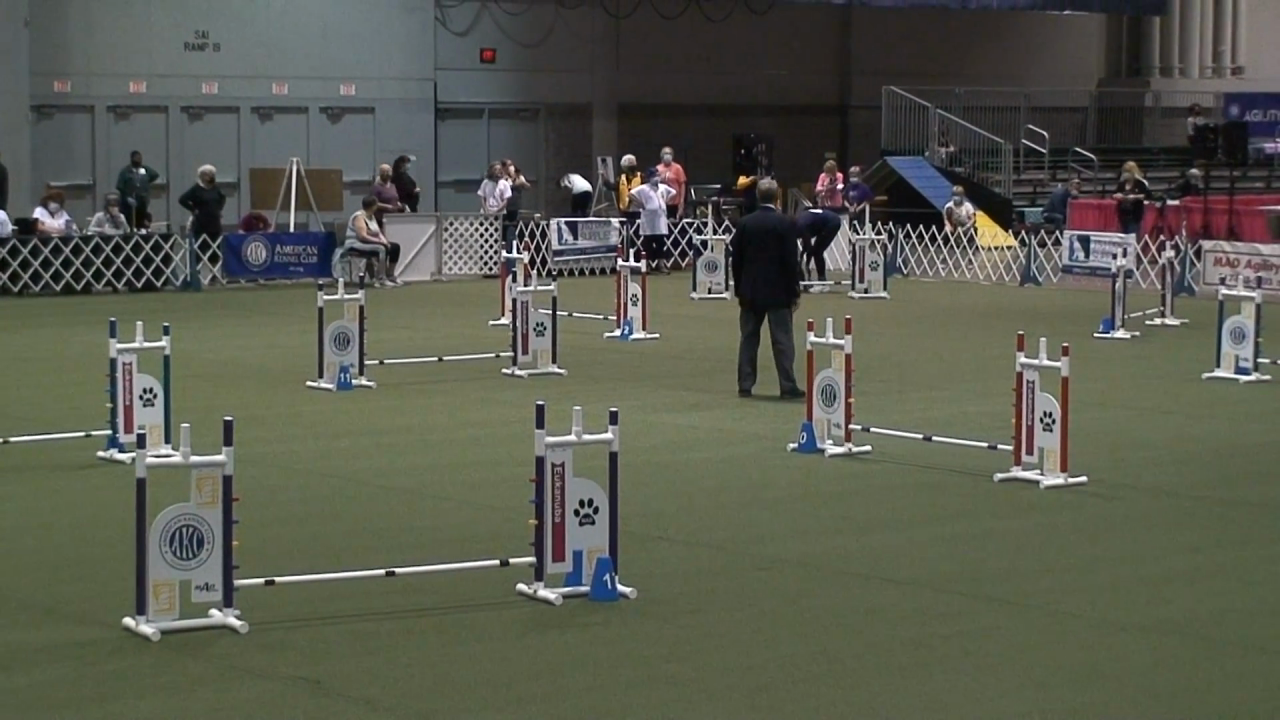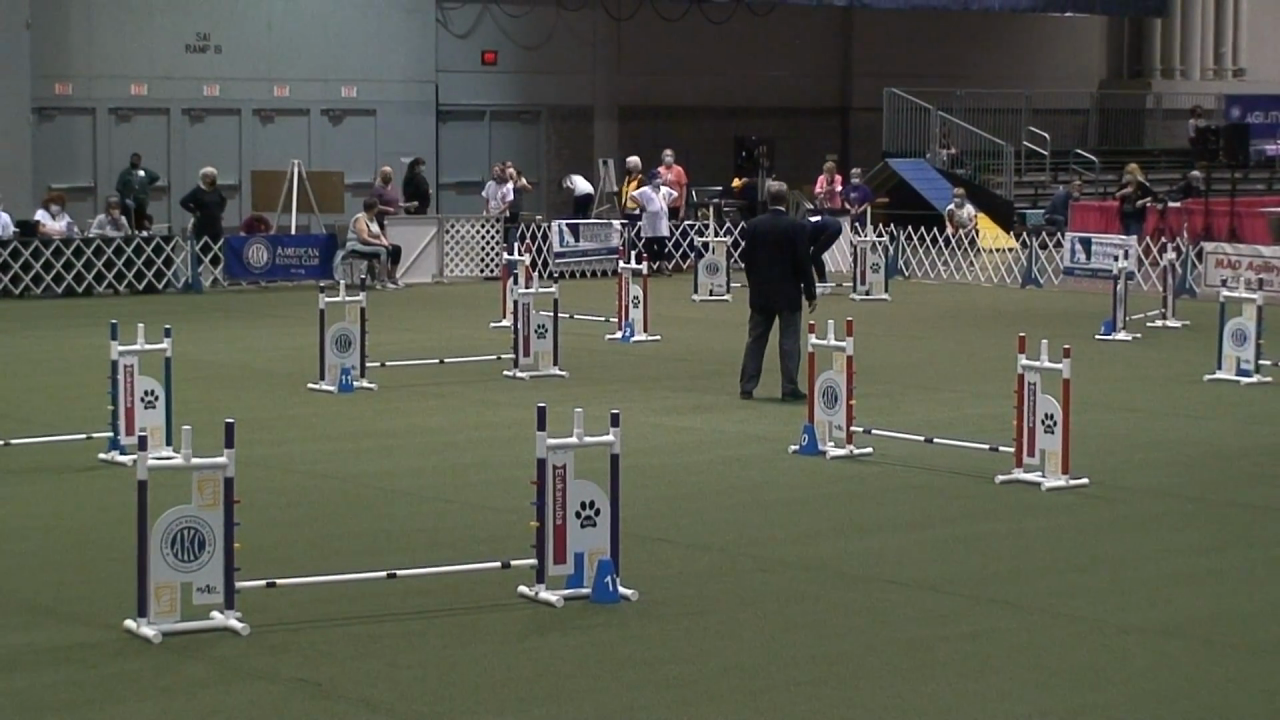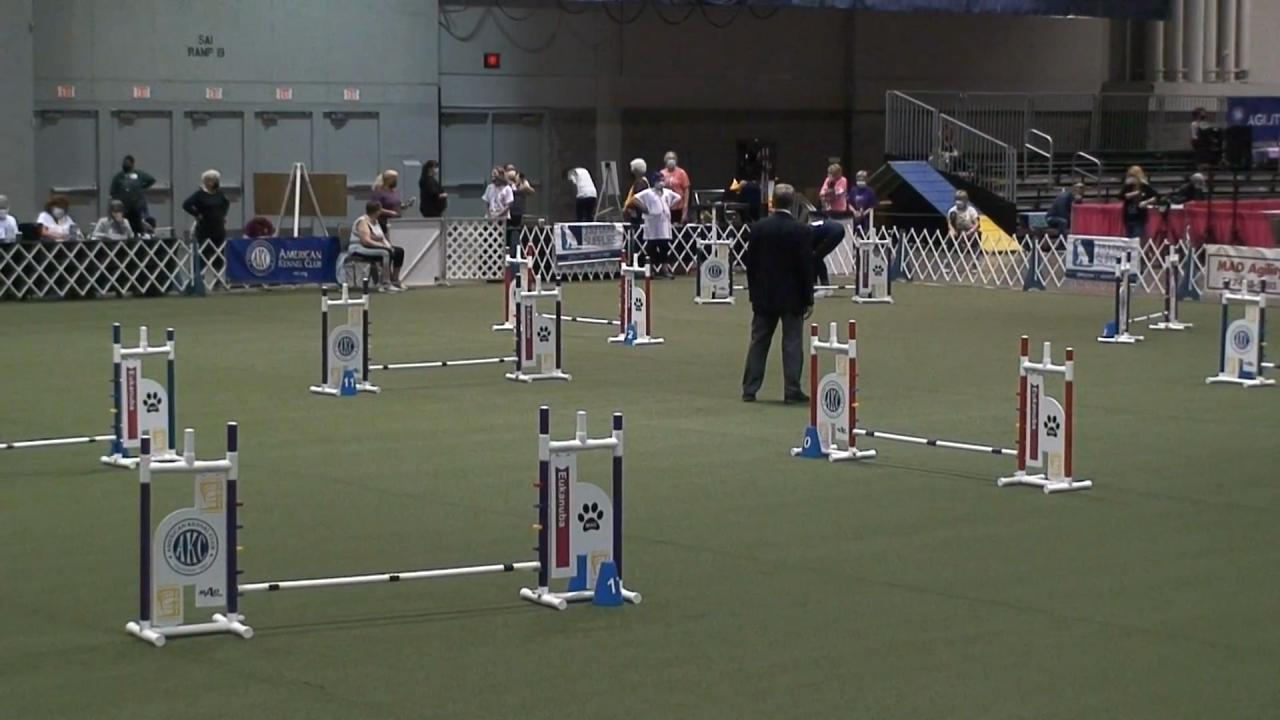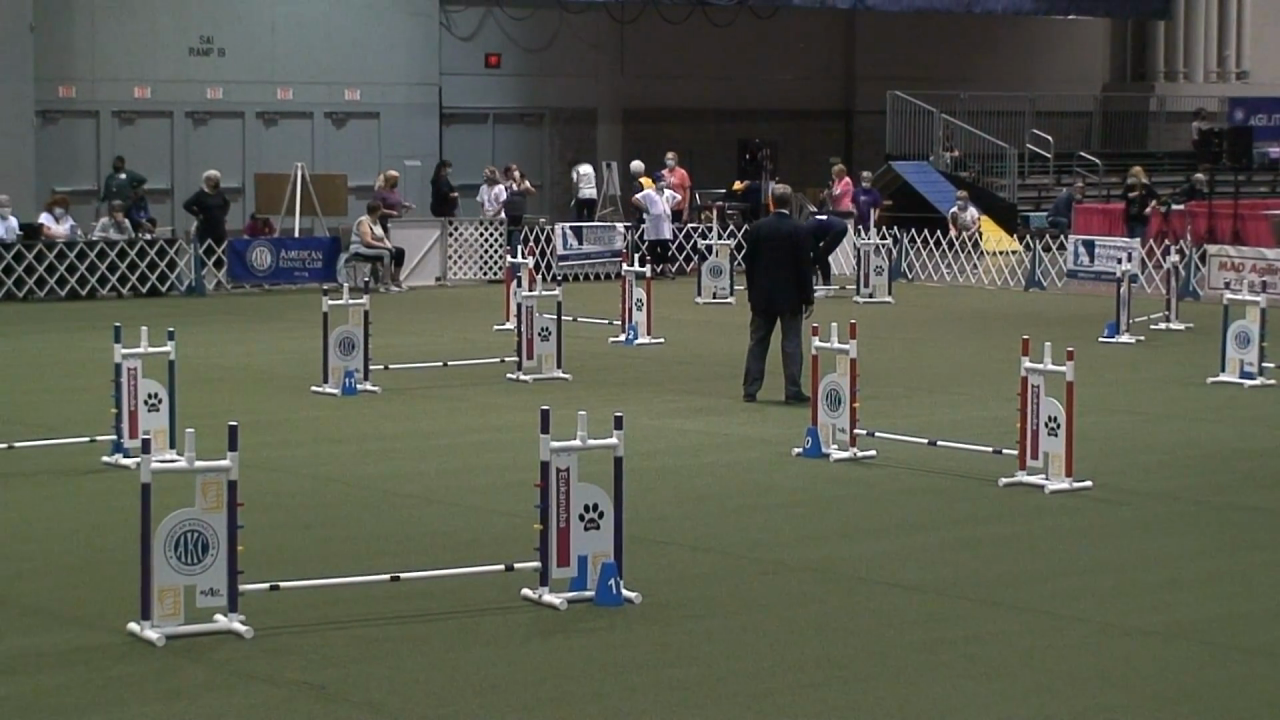
dt=0.4s
person 1, frame 1
left shoulder: (744, 223)
right shoulder: (786, 223)
left elbow: (736, 259)
right elbow: (791, 260)
left wrist: (739, 289)
right wrist: (795, 291)
left hip: (750, 290)
right hip: (778, 291)
left knee: (749, 338)
right knee: (782, 339)
left ankle: (745, 385)
right ankle: (787, 386)
person 1, frame 2
left shoulder: (753, 225)
right shoulder: (797, 226)
left elbow: (747, 260)
right elbow: (804, 262)
right wrist: (811, 293)
left hip: (760, 293)
right hip: (788, 294)
left knee: (755, 339)
right knee: (789, 341)
left ankle: (747, 387)
right ankle: (789, 388)
person 1, frame 3
left shoulder: (758, 227)
right shoulder: (801, 230)
left elbow: (750, 262)
right elbow: (806, 267)
left wrist: (754, 292)
right wrist: (808, 299)
left hip: (764, 296)
right hip: (791, 297)
left knee: (758, 342)
right knee: (792, 343)
left ankle: (749, 389)
right ankle: (792, 391)
person 1, frame 4
left shoulder: (756, 228)
right shoulder: (799, 230)
left elbow: (748, 263)
right elbow: (805, 267)
left wrist: (752, 292)
right wrist: (808, 298)
left hip: (762, 296)
right hip: (790, 296)
left knee: (757, 342)
right knee: (791, 343)
left ankle: (750, 389)
right ankle: (793, 391)
